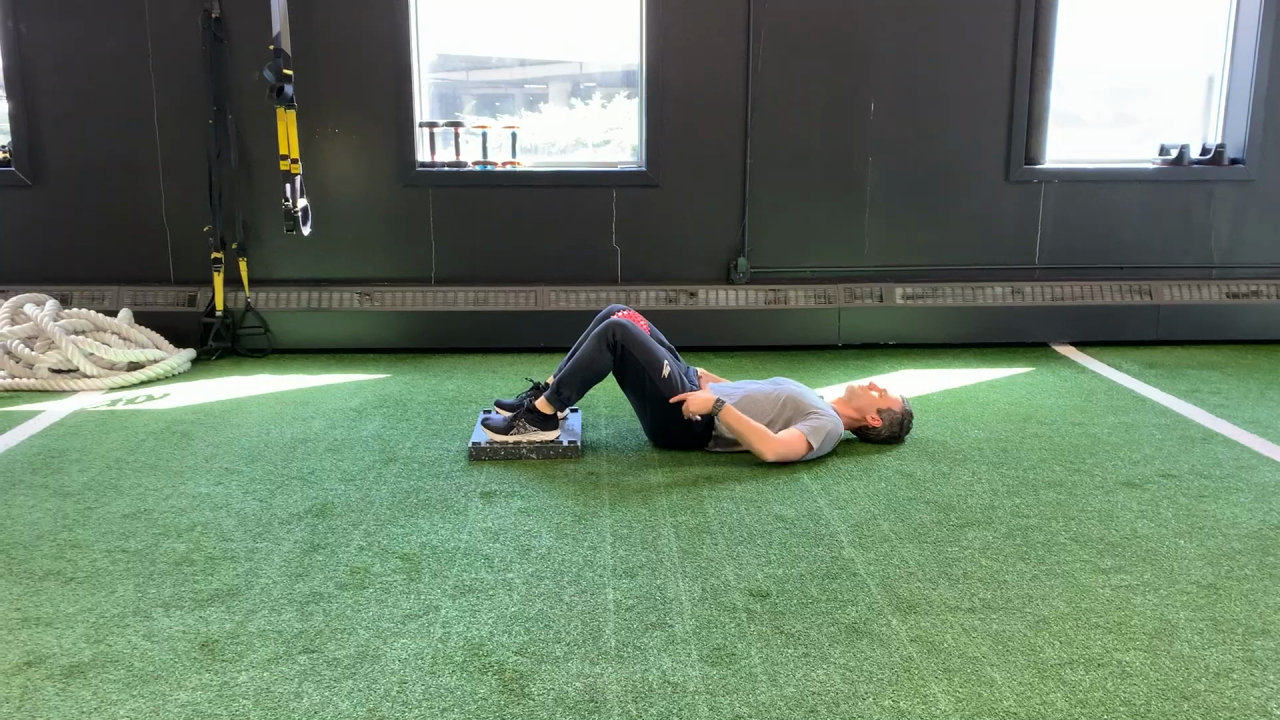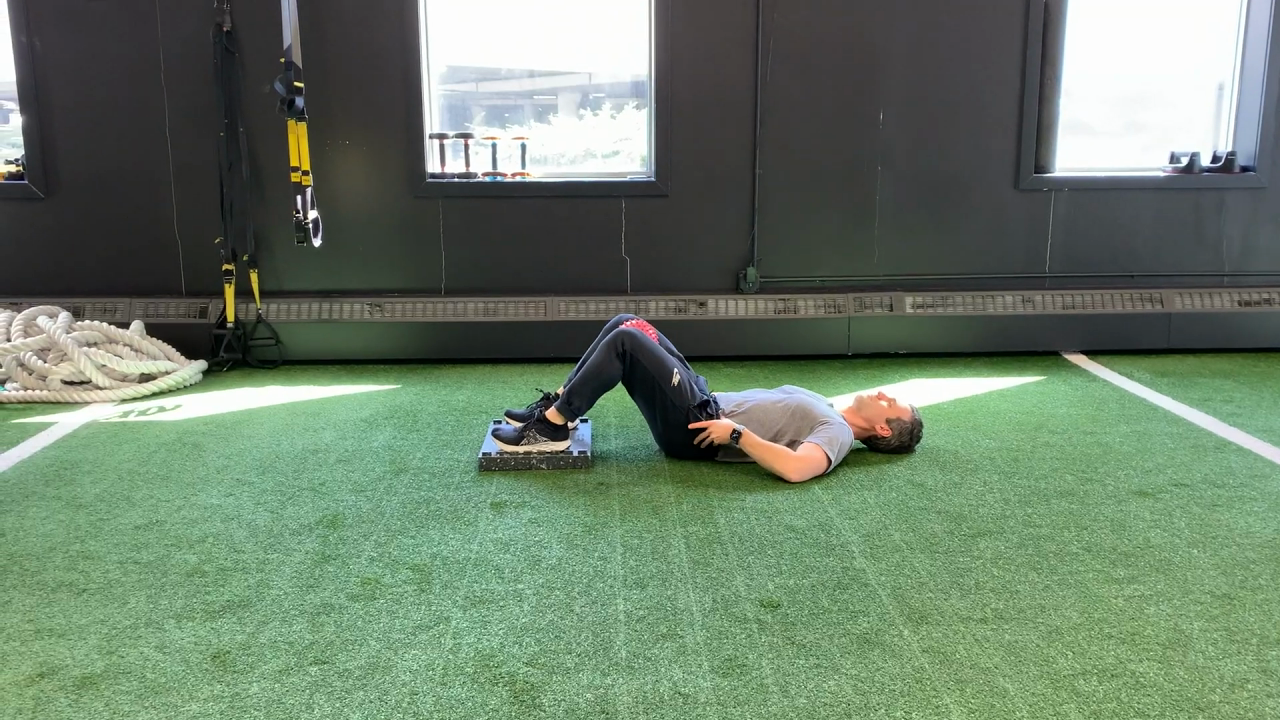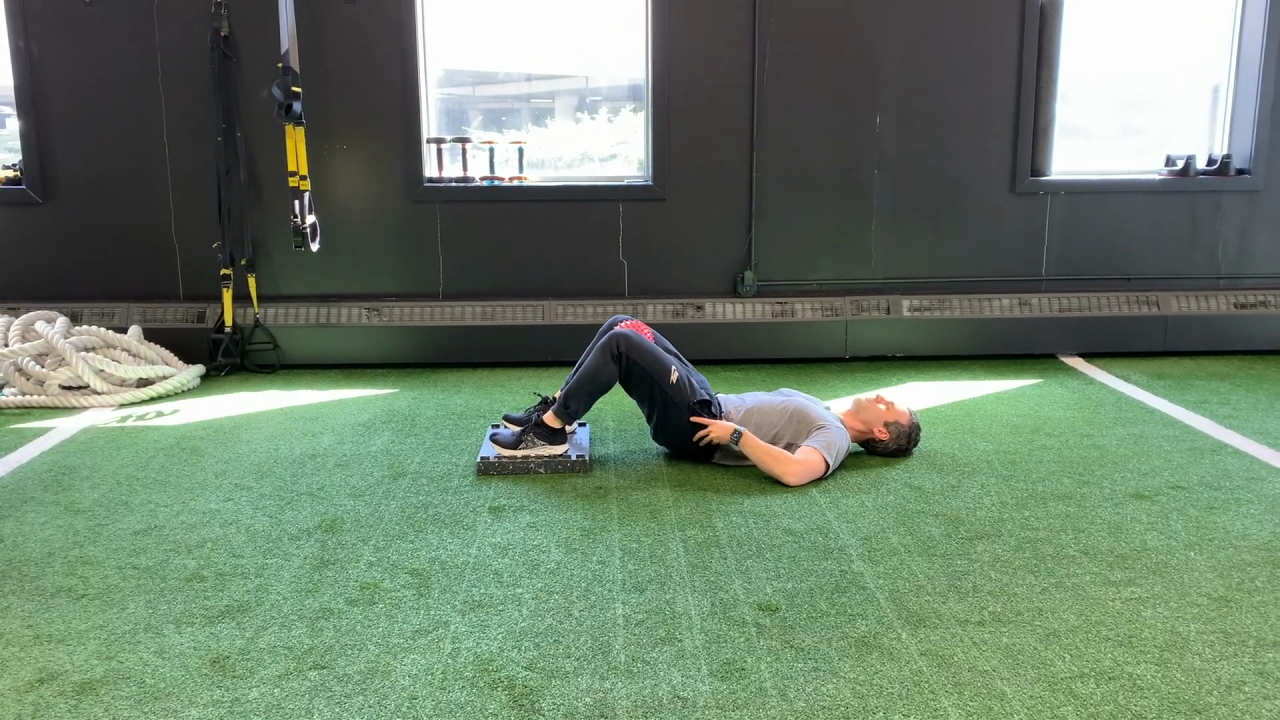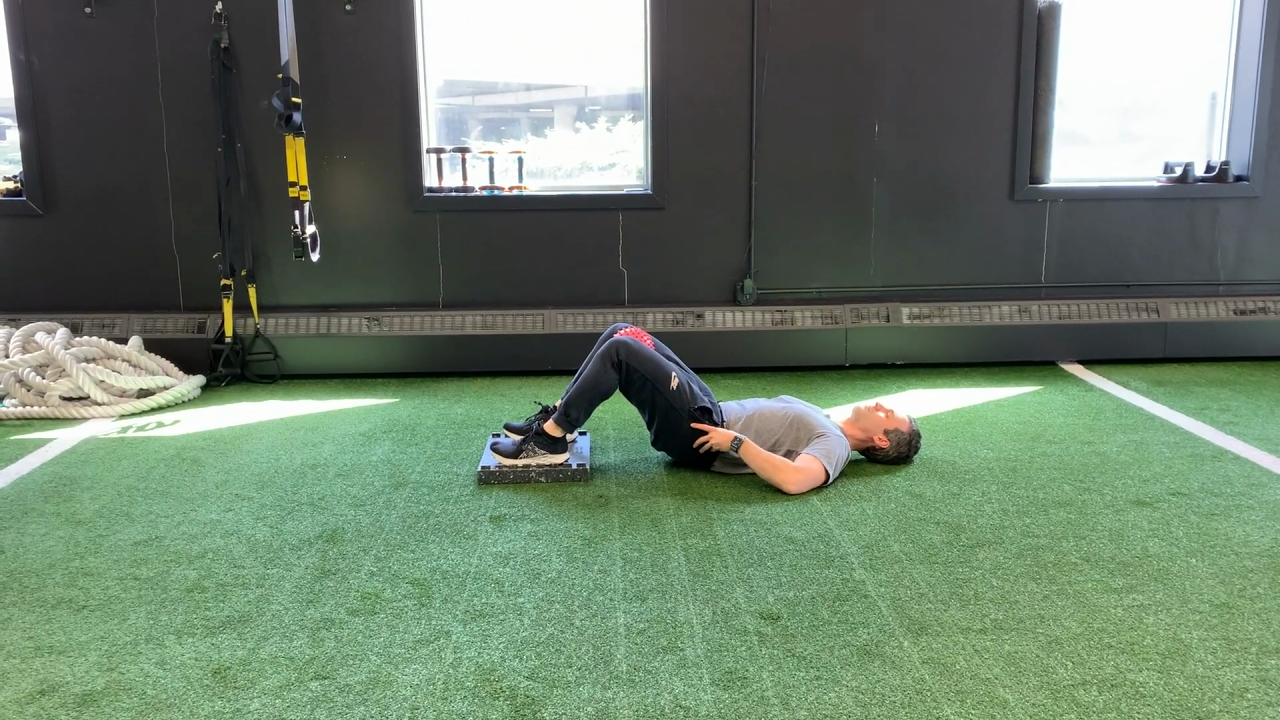
dt=0.7s
person 1, frame 1
left shoulder: (826, 425)
right shoulder: (815, 404)
left elbow: (770, 449)
left wrist: (715, 405)
right wrist: (700, 375)
left hip: (689, 423)
right hip: (696, 396)
left knee: (616, 332)
right knee: (618, 315)
left ankle: (541, 417)
right ankle: (545, 394)
person 1, frame 2
left shoulder: (838, 434)
right shoulder: (824, 411)
left elbow: (794, 469)
left wrist: (736, 433)
left hip: (695, 425)
right hip: (707, 403)
left knee: (625, 340)
right knee: (626, 324)
left ankle: (551, 427)
right ankle: (557, 404)
person 1, frame 3
left shoulder: (834, 438)
right shoulder: (823, 415)
left elbow: (792, 472)
left wrist: (736, 434)
left hip: (696, 424)
right hip: (708, 406)
left knee: (620, 343)
right knee: (623, 326)
left ankle: (549, 431)
right ankle: (554, 408)
person 1, frame 4
left shoulder: (834, 447)
right shoulder: (823, 424)
left elbow: (791, 480)
left wrist: (735, 442)
left hip: (698, 432)
right hip: (710, 411)
left knee: (619, 350)
right knee: (622, 334)
left ankle: (549, 440)
right ankle: (555, 417)
